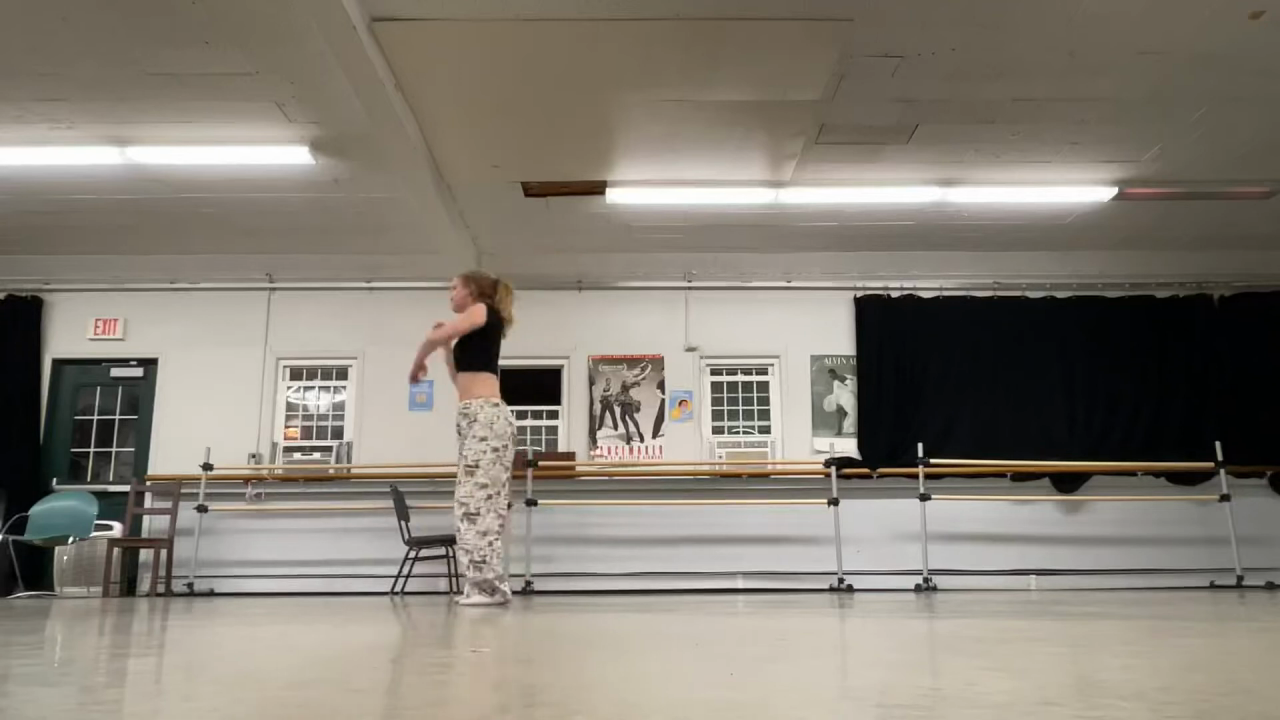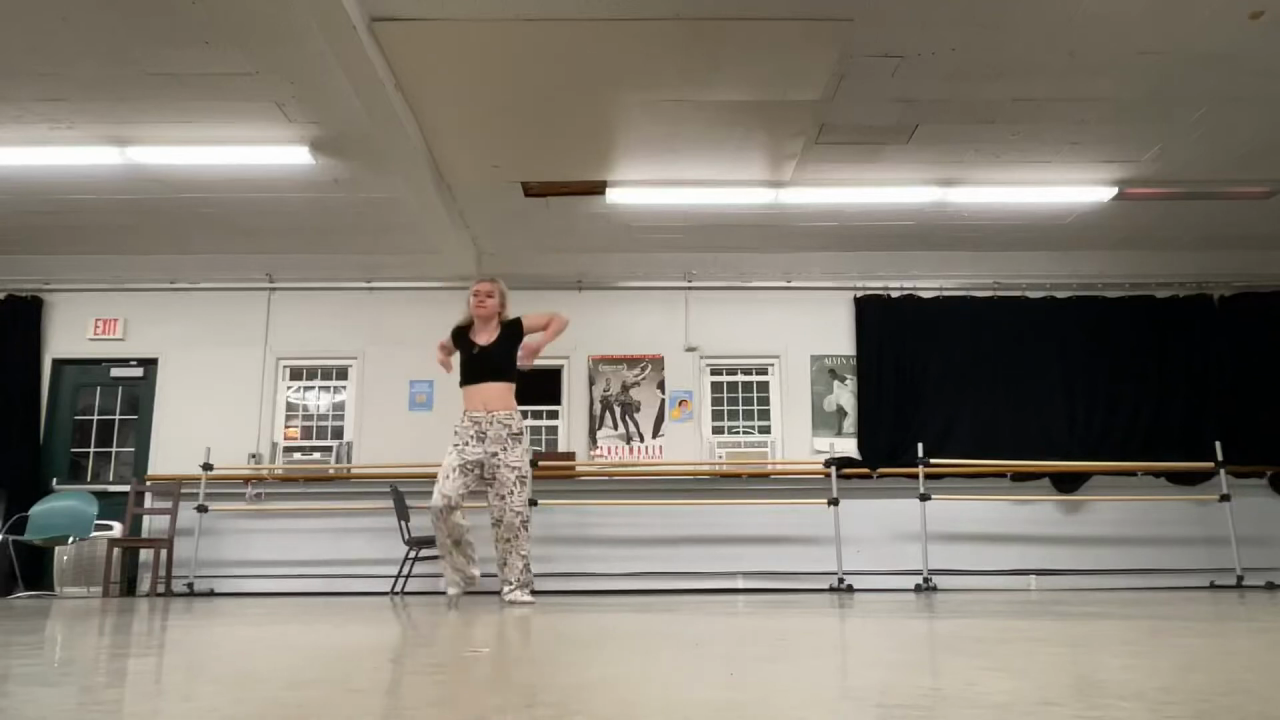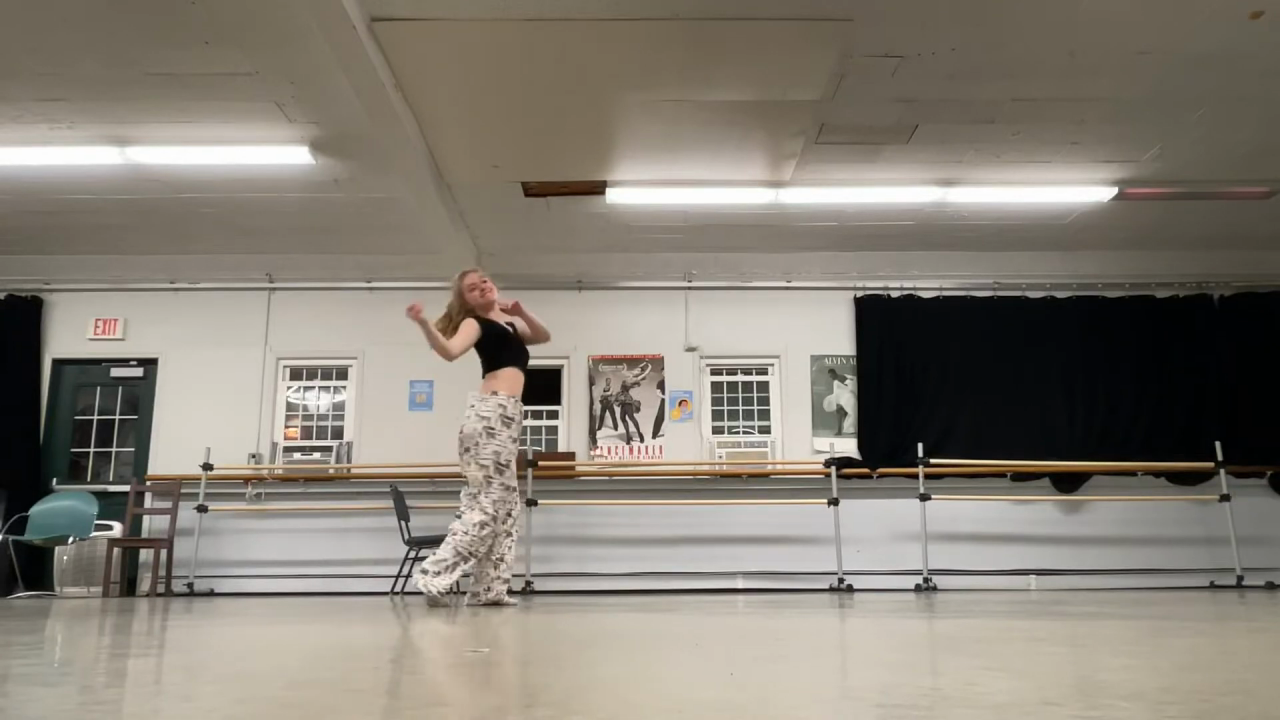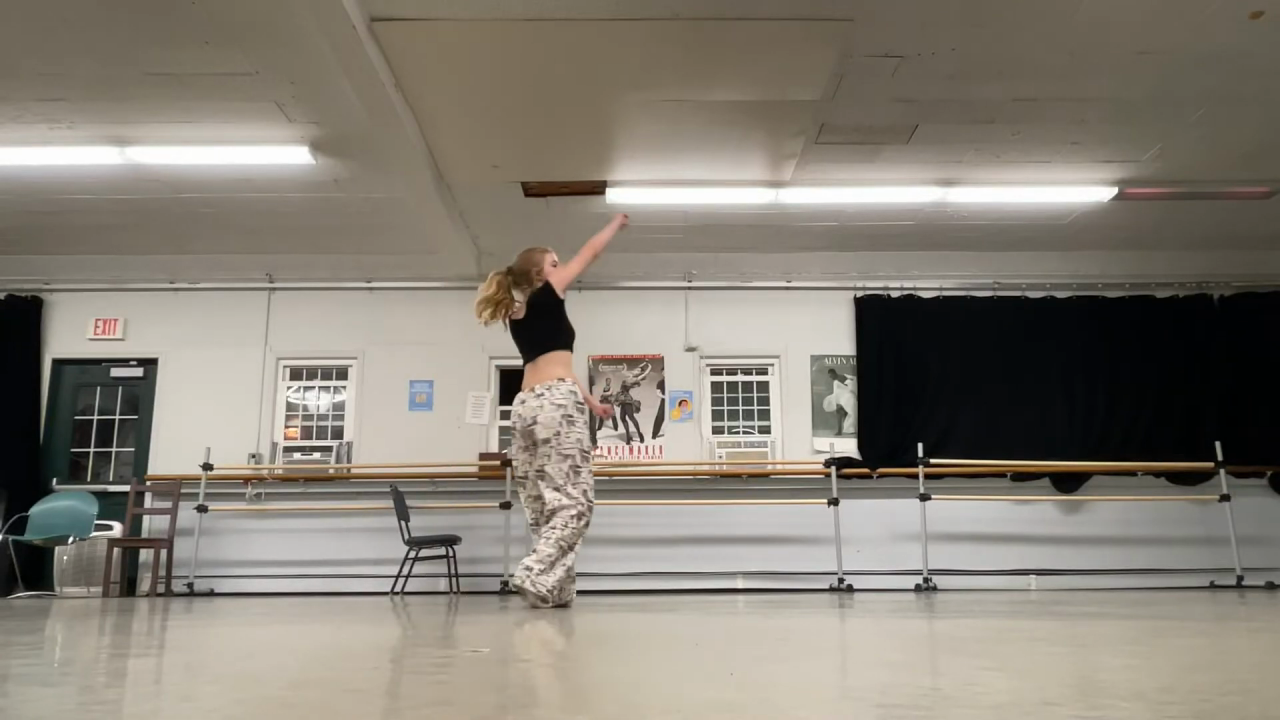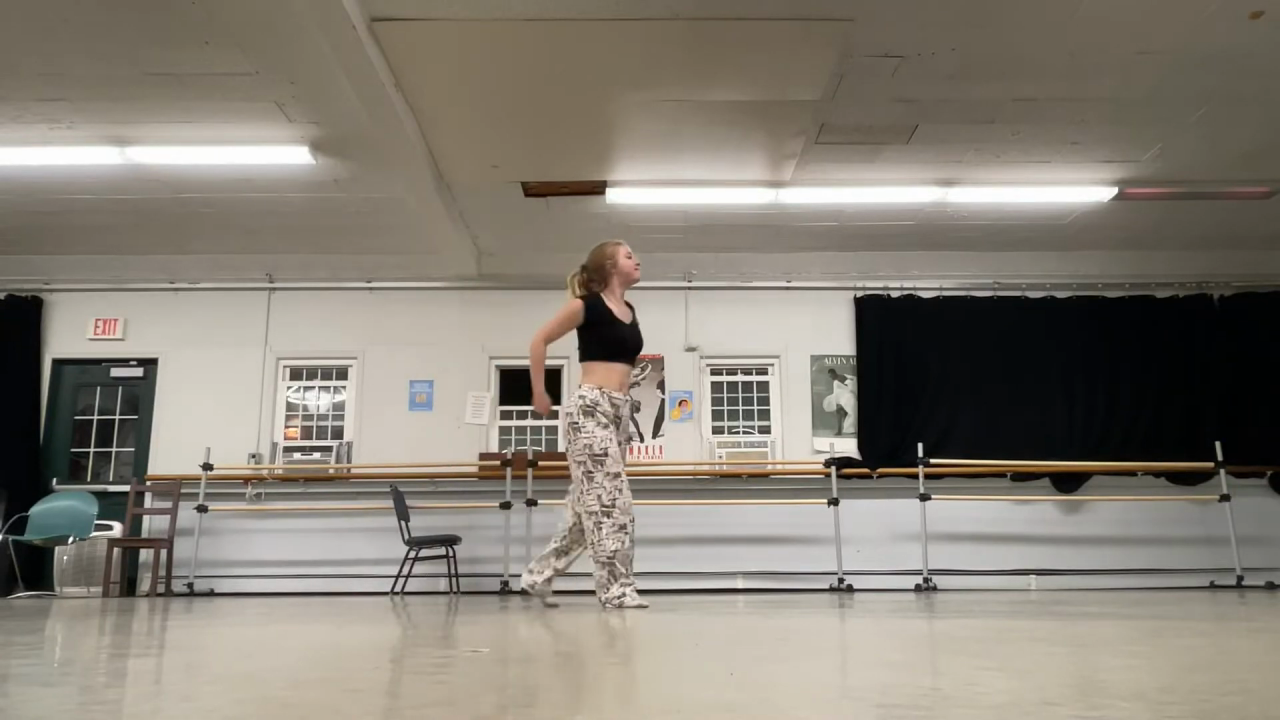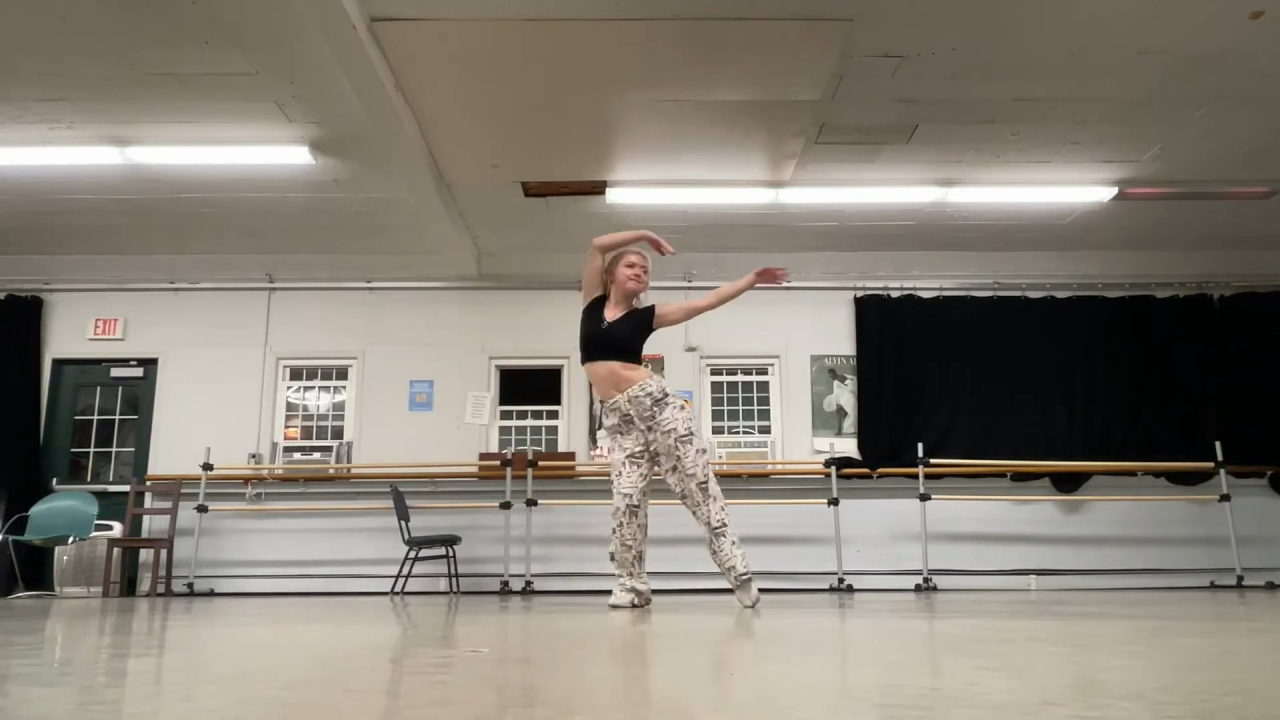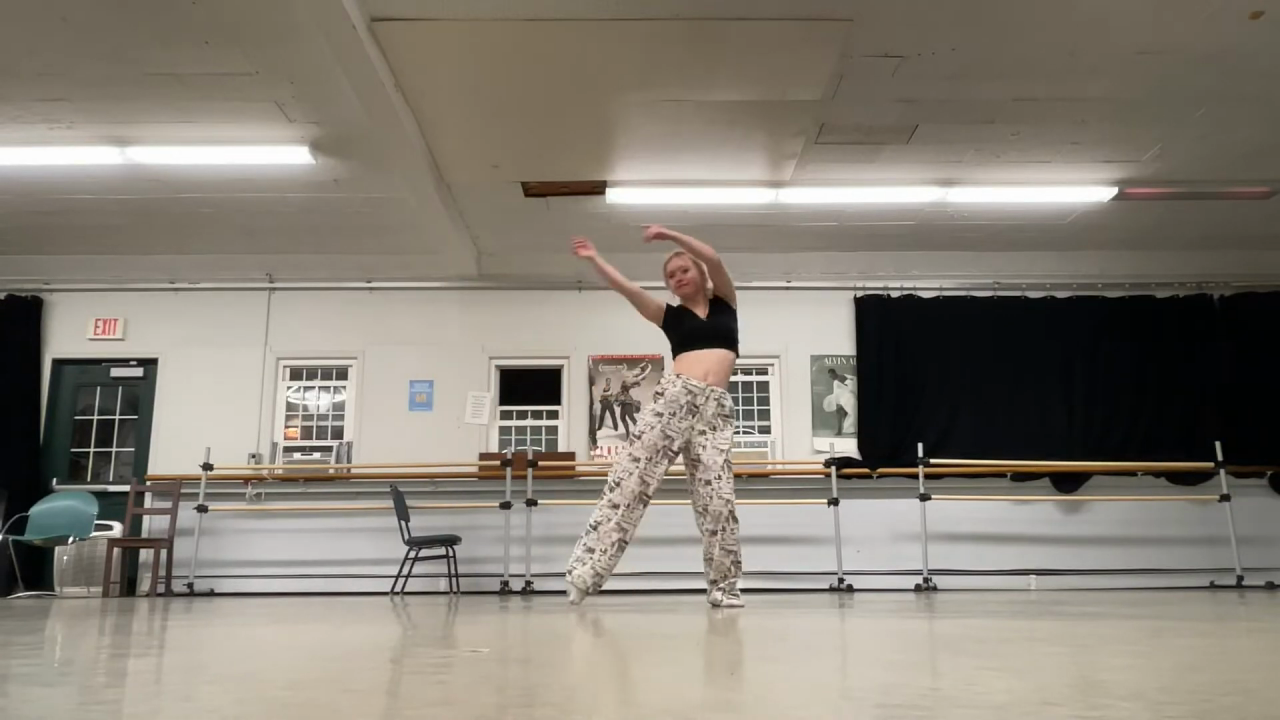
dt=0.7s
person 1, frame 1
left shoulder: (482, 312)
right shoulder: (471, 333)
left elbow: (440, 336)
right elbow: (460, 378)
left wrist: (418, 362)
right wrist: (441, 341)
left hip: (485, 417)
right hip: (469, 420)
left knee: (476, 505)
right knee: (472, 505)
left ankle: (488, 587)
right ankle: (484, 584)
person 1, frame 2
left shoulder: (514, 329)
right shoulder: (461, 333)
left elbow: (560, 319)
right elbow: (444, 348)
left wrist: (538, 343)
right wrist: (443, 353)
left hip: (508, 429)
right hip: (469, 429)
left knee: (512, 511)
right knee: (442, 502)
left ankle: (517, 585)
right ankle: (462, 572)
person 1, frame 3
left shoulder: (509, 328)
right shoulder: (474, 323)
left elbow: (543, 335)
right elbow: (450, 351)
left wrist: (521, 313)
right wrist: (425, 324)
left hip: (499, 419)
right hip: (491, 414)
left knee: (504, 509)
right knee: (488, 506)
left ankle: (487, 587)
right ankle: (432, 575)
person 1, frame 4
left shoulder: (516, 315)
right shoulder: (545, 293)
right elbow: (590, 253)
left wrist: (589, 401)
right wrist: (616, 222)
left hip: (525, 406)
right hip: (557, 402)
left knee: (546, 504)
right knee: (576, 499)
left ankle: (552, 586)
right ankle: (537, 576)
person 1, frame 5
left shoulder: (628, 311)
right shoulder: (587, 304)
right elbow: (539, 340)
right wrist: (539, 392)
left hip: (620, 410)
right hip: (592, 407)
left knee: (593, 502)
right knee: (609, 499)
left ankle: (541, 573)
right ankle: (615, 588)
person 1, frame 6
left shoulder: (646, 316)
right shoulder: (593, 302)
left elbow: (706, 303)
right elbow: (598, 245)
left wrist: (751, 278)
right wrist: (646, 235)
left hip: (655, 401)
right hip: (618, 416)
left knee: (698, 485)
right knee: (627, 498)
left ankle: (738, 572)
right ankle: (631, 585)
person 1, frame 7
left shoulder: (725, 302)
right shoulder: (668, 314)
left elbow: (712, 259)
right elbow: (628, 291)
left wrist: (672, 236)
right wrist: (595, 259)
left hip: (716, 407)
right hip: (674, 399)
left knee: (718, 499)
right knee: (628, 483)
left ankle: (723, 586)
right ankle: (586, 572)
